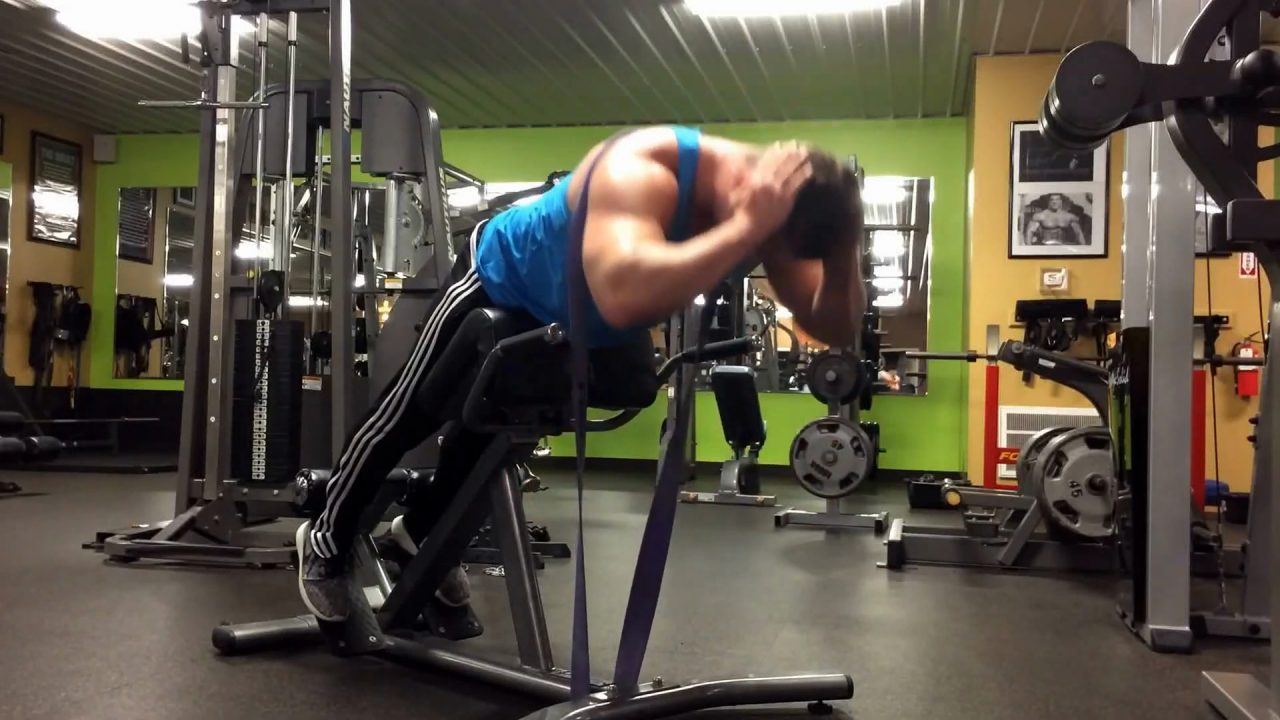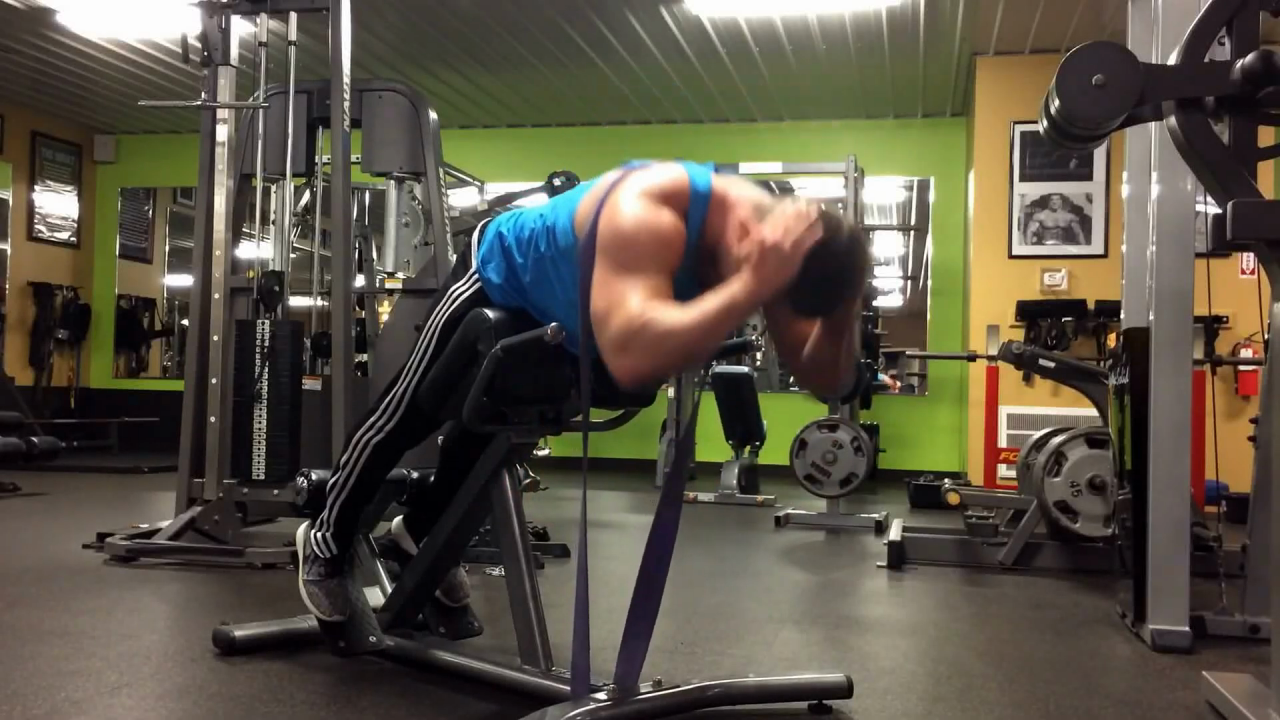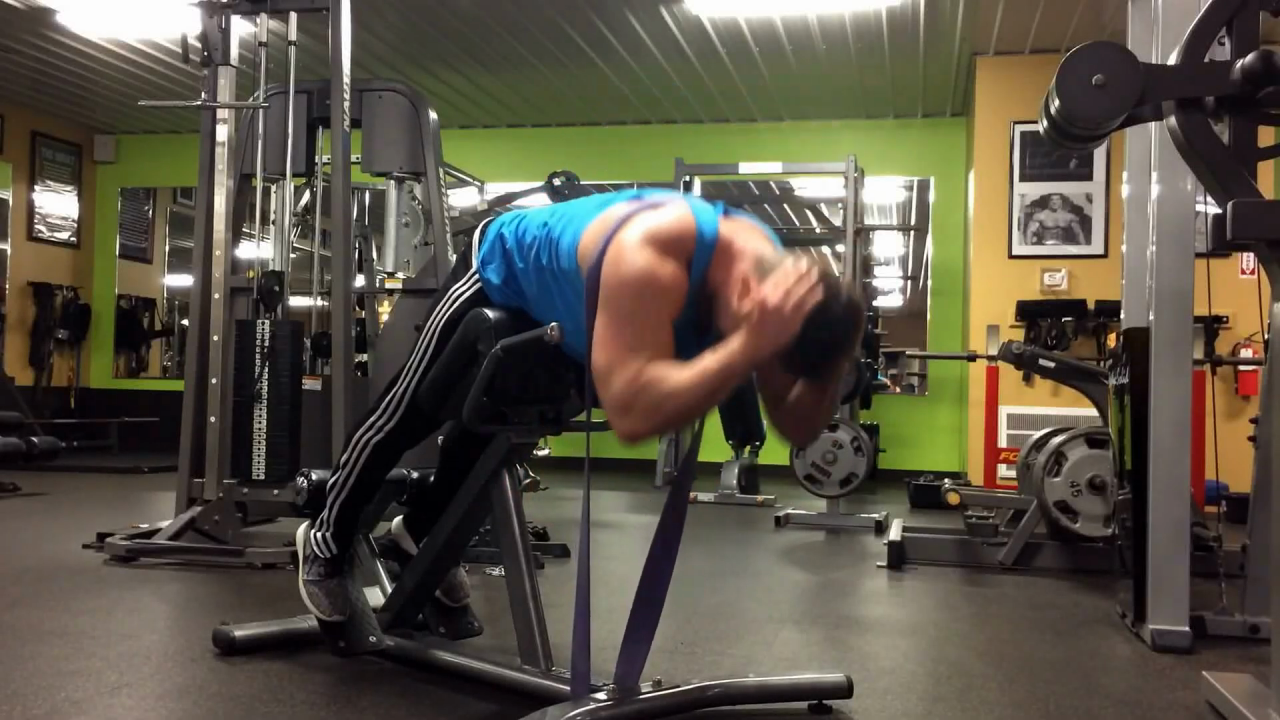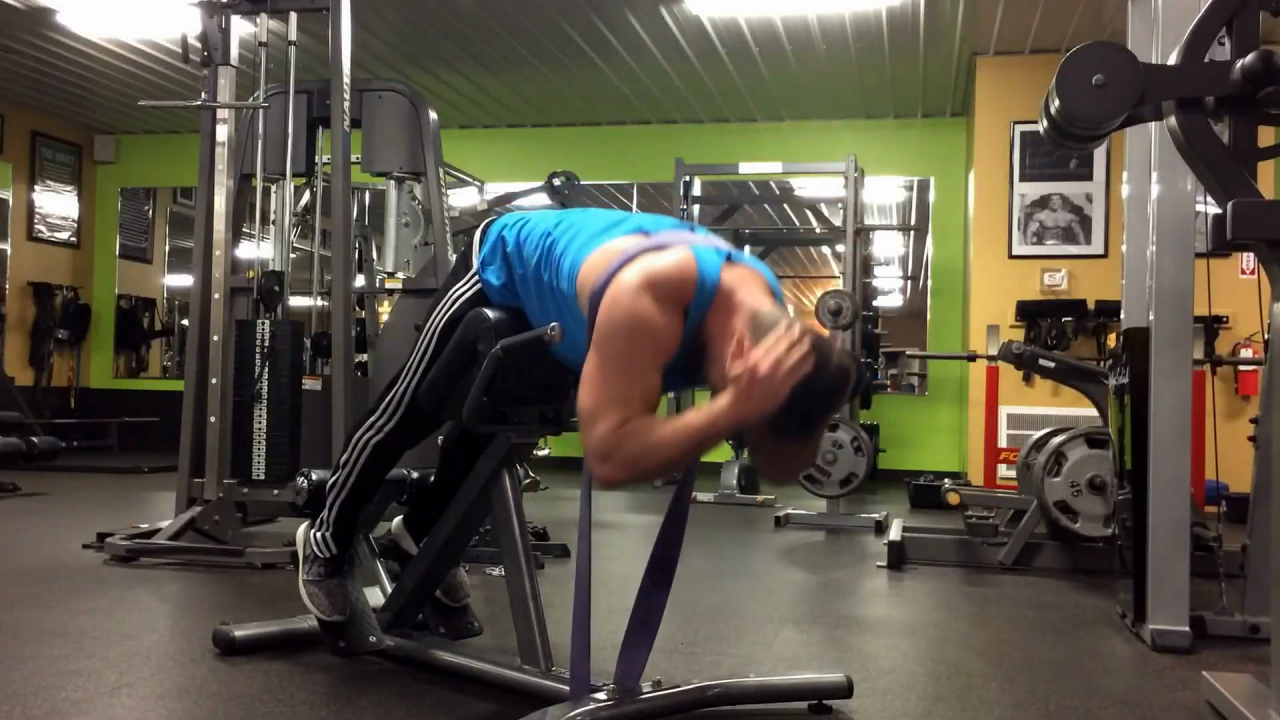
dt=0.1s
person 1, frame 1
left shoulder: (761, 204)
right shoulder: (642, 170)
left elbow: (836, 328)
right elbow: (623, 293)
left wrist: (841, 245)
right wrist: (749, 228)
left hip: (572, 327)
right hip: (502, 283)
right knee: (405, 420)
left ankle: (421, 532)
right ankle: (327, 544)
person 1, frame 2
left shoulder: (772, 229)
right shoulder: (653, 213)
left elbow: (826, 379)
right elbow: (631, 356)
left wrist: (840, 309)
right wrist: (748, 287)
left hip: (556, 317)
right hip: (503, 272)
right knee: (407, 418)
left ankle: (422, 532)
right ankle: (326, 544)
person 1, frame 3
left shoulder: (773, 273)
right shoulder: (654, 250)
left elbow: (802, 425)
right elbow: (630, 412)
right wrist: (748, 346)
left hip: (558, 321)
right hip: (506, 271)
right knee: (407, 419)
left ankle: (422, 531)
right ankle: (326, 543)
person 1, frame 4
left shoulder: (771, 315)
right shoulder: (651, 297)
left elbow: (785, 464)
right elbow: (610, 454)
left wrist: (802, 426)
right wrist: (732, 403)
left hip: (563, 288)
right hip: (506, 267)
right knee: (408, 418)
left ankle: (421, 530)
right ankle: (326, 544)
